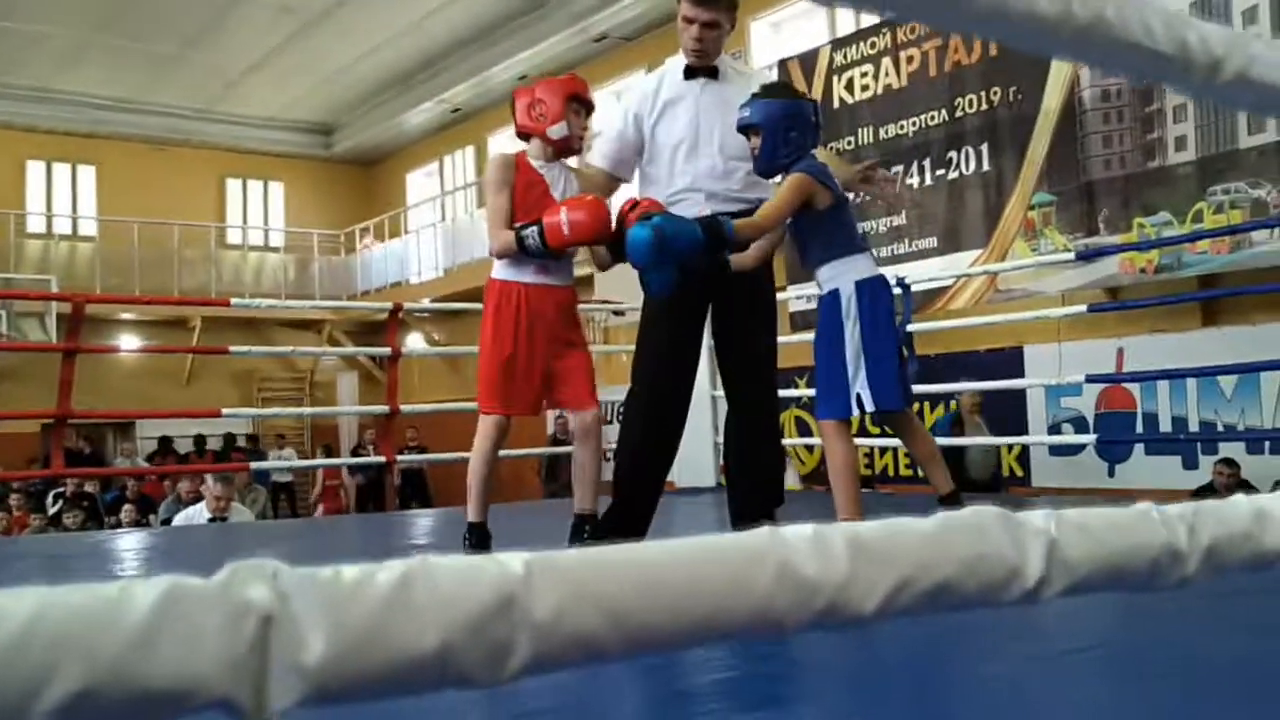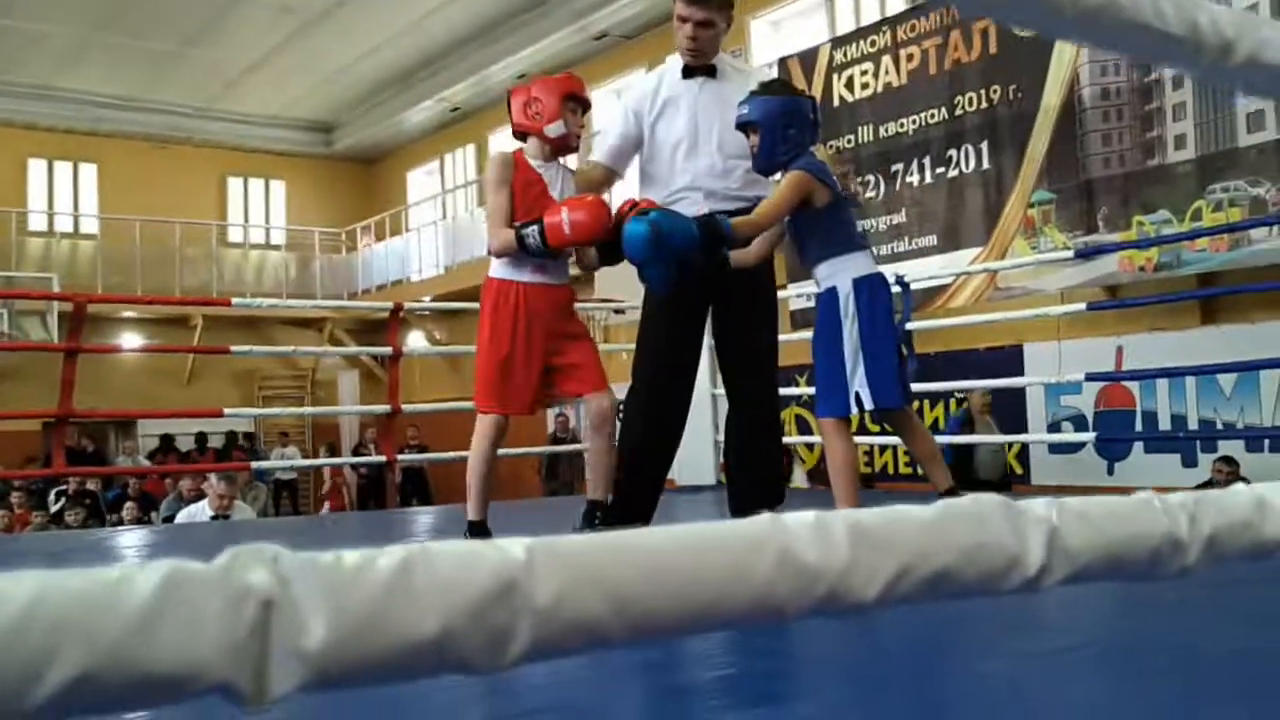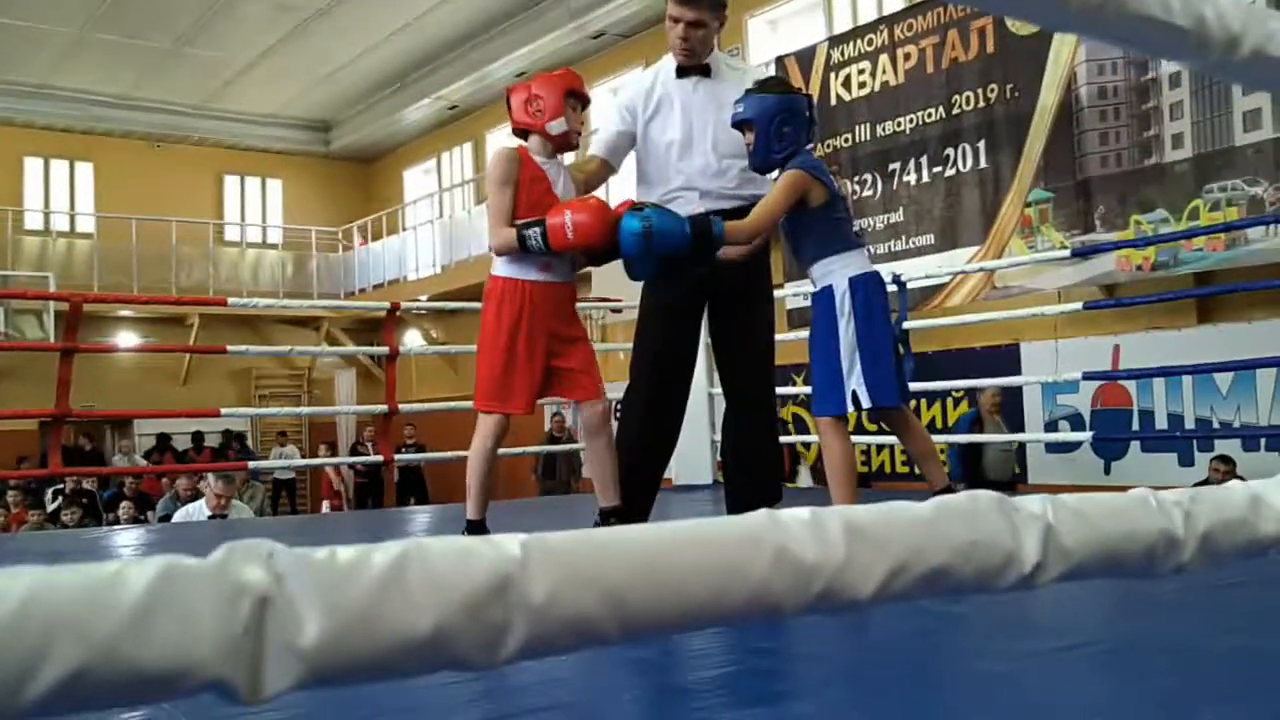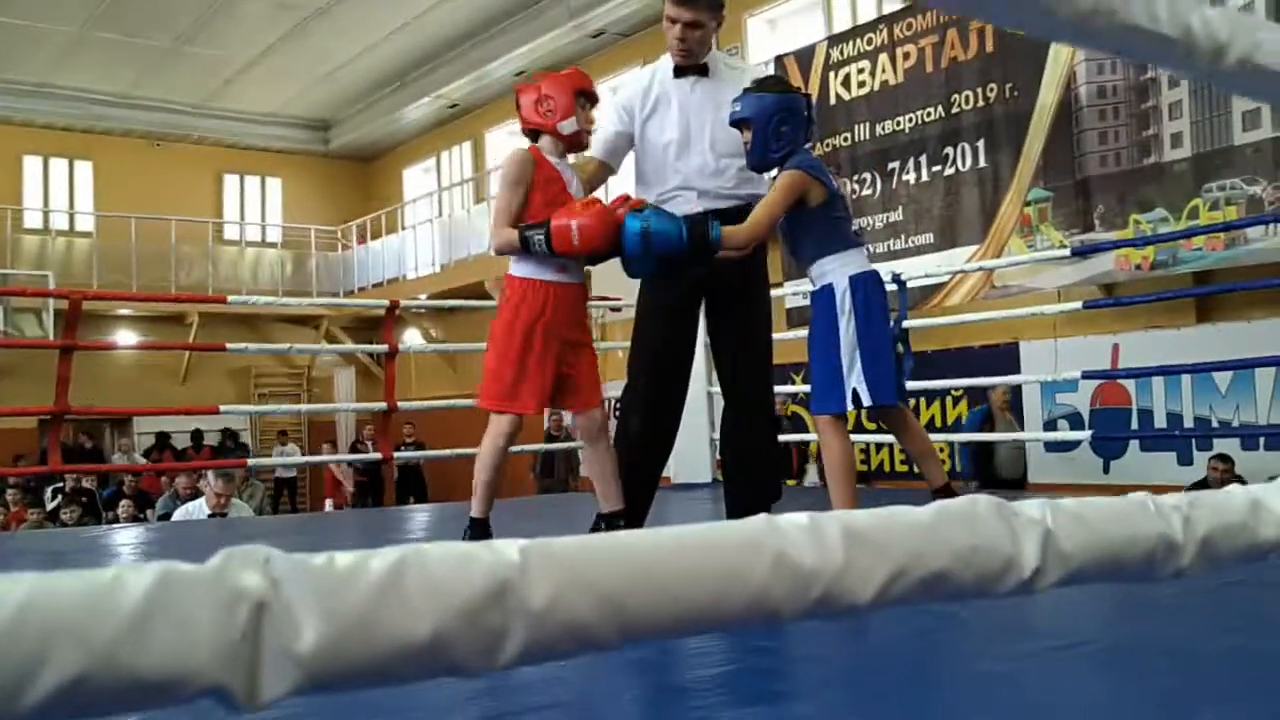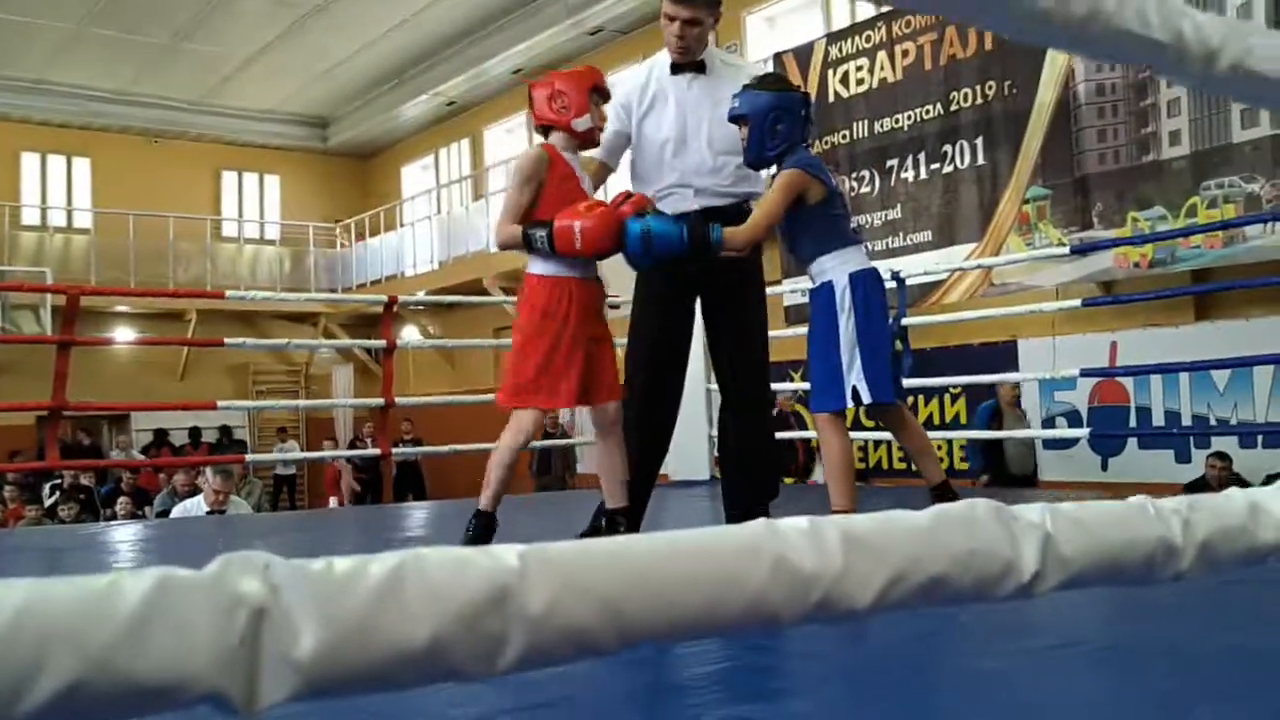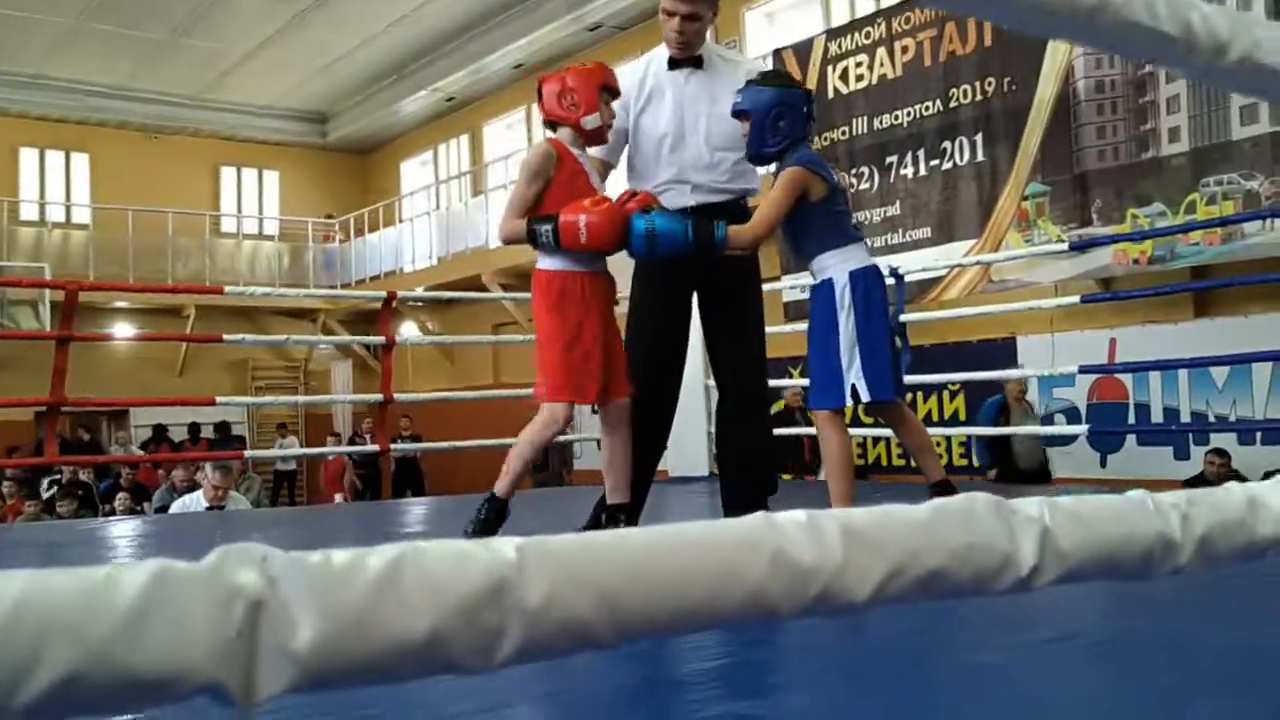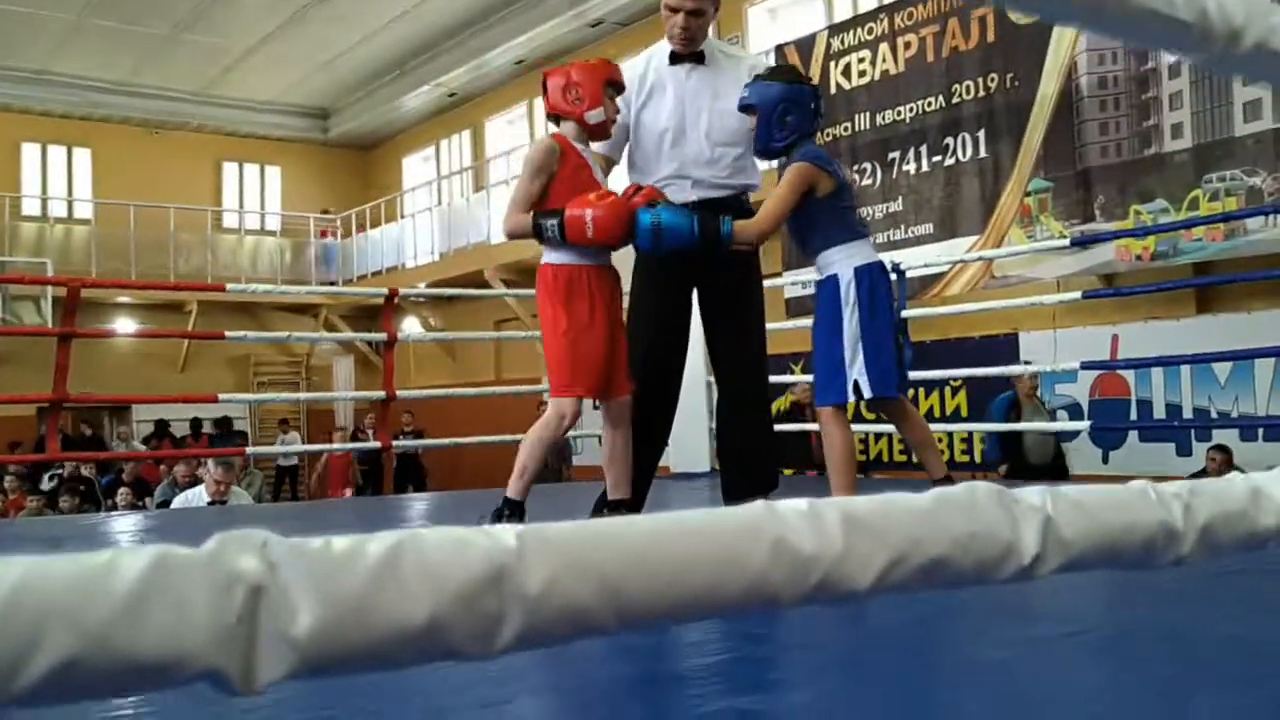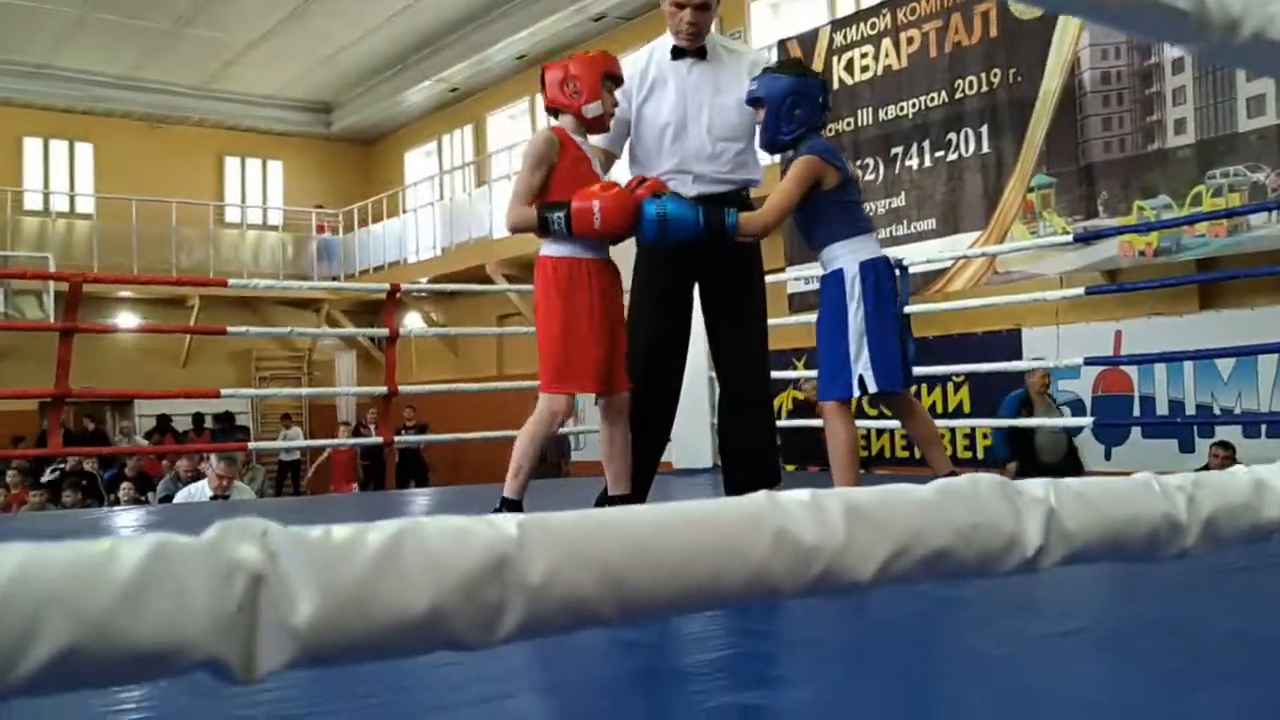
dt=0.1s
person 1, frame 1
left shoulder: (757, 89)
right shoulder: (649, 93)
right elbow: (605, 171)
left knee: (752, 381)
right knee: (657, 384)
left ankle: (755, 519)
right ankle: (622, 525)
person 1, frame 2
left shoulder: (756, 87)
right shoulder: (649, 92)
right elbow: (603, 165)
left knee: (753, 378)
right knee: (657, 381)
left ankle: (755, 513)
right ankle: (624, 518)
person 1, frame 3
left shoulder: (752, 85)
right shoulder: (643, 90)
right elbow: (599, 160)
left knee: (749, 377)
right knee: (654, 380)
left ankle: (753, 512)
right ankle: (622, 515)
person 1, frame 4
left shoulder: (750, 83)
right shoulder: (640, 89)
right elbow: (598, 162)
left knee: (747, 377)
right knee: (652, 379)
left ankle: (752, 514)
right ankle: (621, 516)
person 1, frame 5
left shoulder: (747, 81)
right shoulder: (636, 86)
right elbow: (598, 161)
left hip: (732, 231)
left knee: (744, 372)
right knee: (649, 376)
left ankle: (750, 511)
person 1, frame 6
left shoulder: (745, 76)
right shoulder: (634, 81)
right elbow: (599, 158)
left hip: (728, 227)
left knee: (741, 368)
right knee: (648, 371)
left ankle: (748, 506)
person 1, frame 7
left shoulder: (746, 71)
right shoulder: (635, 75)
right elbow: (600, 153)
left hip: (729, 222)
left knee: (742, 365)
right knee: (649, 366)
left ankle: (750, 501)
person 1, frame 8
left shoulder: (748, 66)
right shoulder: (636, 70)
right elbow: (601, 149)
left knee: (743, 360)
right knee: (649, 361)
left ankle: (752, 494)
person 2, frame 1
left shoulder: (575, 180)
right shoulder: (505, 167)
left elbow: (600, 255)
right elbow: (498, 242)
right wrist: (551, 232)
left hip: (561, 307)
right hip: (512, 303)
left knee: (589, 417)
right knee: (495, 421)
left ankle: (583, 533)
right ankle: (475, 538)
person 2, frame 2
left shoulder: (571, 179)
right shoulder: (504, 165)
left elbow: (589, 258)
right elbow: (498, 241)
right wrist: (550, 232)
left hip: (558, 306)
right hip: (510, 301)
left knee: (602, 405)
right knee: (493, 419)
left ankle: (597, 519)
right ankle: (476, 533)
person 2, frame 3
left shoulder: (566, 175)
right shoulder: (508, 162)
left elbow: (577, 255)
right elbow: (499, 239)
left wrist: (608, 235)
right wrist: (553, 232)
left hip: (559, 306)
right hip: (514, 299)
left knee: (596, 412)
right knee: (495, 419)
left ankle: (613, 524)
right ankle: (474, 531)
person 2, frame 4
left shoulder: (573, 176)
right shoulder: (523, 162)
left elbow: (581, 251)
right elbow: (500, 239)
left wrist: (610, 232)
right wrist: (556, 235)
left hip: (571, 307)
right hip: (531, 302)
left knee: (594, 419)
right knee: (507, 420)
left ankle: (614, 527)
right ankle: (477, 530)
person 2, frame 5
left shoulder: (579, 167)
right shoulder: (537, 159)
right elbow: (503, 234)
left wrist: (618, 226)
right wrist: (553, 235)
left hip: (586, 299)
right hip: (549, 295)
left knee: (609, 413)
right knee: (530, 417)
left ankle: (616, 525)
right ankle: (482, 521)
person 2, frame 6
left shoulder: (587, 165)
right shoulder: (546, 154)
right elbow: (507, 229)
left wrist: (624, 223)
right wrist: (562, 231)
left hip: (595, 292)
right hip: (561, 289)
left knee: (618, 408)
right knee: (556, 413)
left ankle: (617, 520)
right ankle: (494, 506)
person 2, frame 7
left shoulder: (590, 159)
right shoulder: (550, 149)
left elbow: (596, 231)
right elbow: (512, 224)
left wrist: (627, 219)
right wrist: (569, 224)
left hip: (601, 285)
right hip: (566, 284)
left knee: (619, 404)
right knee: (566, 406)
left ankle: (618, 515)
right ankle: (508, 511)
person 2, frame 8
left shoulder: (589, 152)
right shoulder: (548, 142)
left elbow: (602, 222)
right elbow: (516, 217)
left wrist: (632, 210)
right wrist: (575, 216)
left hip: (601, 279)
right hip: (564, 276)
left knee: (618, 400)
right knee: (556, 401)
left ankle: (619, 510)
right ankle: (507, 510)
person 3, frame 1
left shoulder: (803, 177)
right shoulder: (803, 178)
left elbow: (756, 227)
right elbow: (757, 255)
left wrist: (694, 235)
left hip: (853, 296)
right hip: (856, 296)
left knee: (832, 420)
right knee: (895, 413)
right ankle: (953, 507)
person 3, frame 2
left shoulder: (802, 174)
right shoulder: (801, 176)
left elbow: (753, 225)
right elbow: (759, 252)
left wrist: (689, 232)
right wrist: (702, 261)
left hip: (851, 293)
right hip: (852, 294)
left knee: (832, 418)
right knee: (894, 409)
right ankle: (952, 501)
person 3, frame 3
left shoulder: (798, 174)
right shoulder: (802, 173)
left elbow: (749, 230)
right elbow: (756, 244)
left wrist: (683, 232)
right wrist: (689, 253)
left hip: (846, 294)
right hip: (850, 293)
left knee: (829, 416)
right knee: (890, 409)
person 3, frame 4
left shoulder: (796, 173)
right shoulder: (799, 173)
left elbow: (748, 236)
right elbow: (755, 245)
left wrist: (680, 234)
right wrist: (687, 252)
left hip: (846, 293)
right hip: (847, 293)
left knee: (828, 415)
right knee: (887, 407)
right ankle: (947, 501)
person 3, frame 5
left shoulder: (794, 171)
right shoulder: (801, 169)
left elbow: (748, 236)
right elbow: (757, 238)
left wrist: (680, 235)
right wrist: (683, 234)
left hip: (844, 289)
right hip: (847, 289)
left knee: (827, 412)
right knee: (887, 406)
right ankle: (946, 500)
person 3, frame 6
left shoulder: (797, 169)
right shoulder: (802, 165)
left elbow: (753, 235)
right elbow: (759, 236)
left wrist: (684, 233)
right wrist: (687, 233)
left hip: (845, 287)
right hip: (849, 286)
left knee: (827, 409)
right knee: (886, 403)
right ankle: (946, 496)
person 3, frame 7
left shoulder: (804, 165)
right shoulder: (808, 162)
left elbow: (759, 230)
right elbow: (761, 230)
left wrist: (689, 226)
right wrist: (690, 225)
left hip: (850, 283)
right hip: (855, 283)
left knee: (831, 406)
right knee: (889, 400)
right ankle: (949, 492)
person 3, frame 8
left shoulder: (811, 158)
right shoulder: (815, 155)
left elbow: (763, 222)
right elbow: (765, 223)
left wrist: (694, 218)
right wrist: (694, 219)
left hip: (855, 278)
right hip: (860, 277)
left knee: (834, 400)
right knee: (894, 394)
